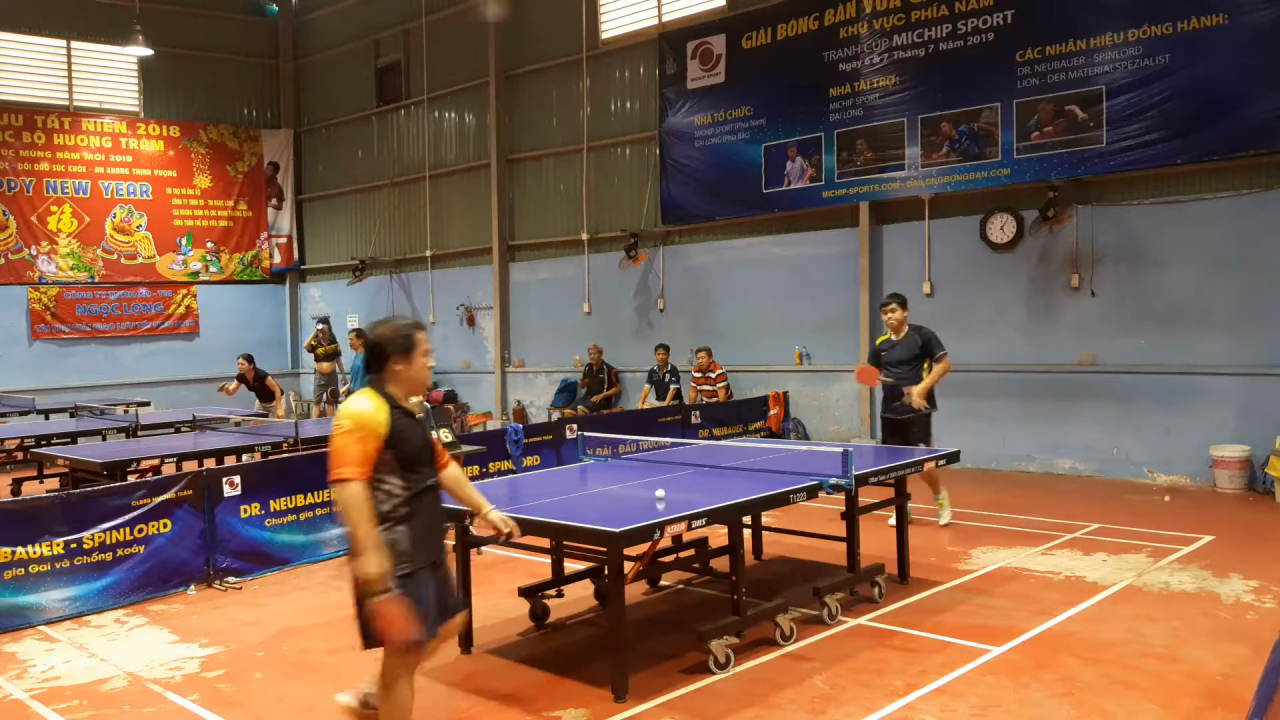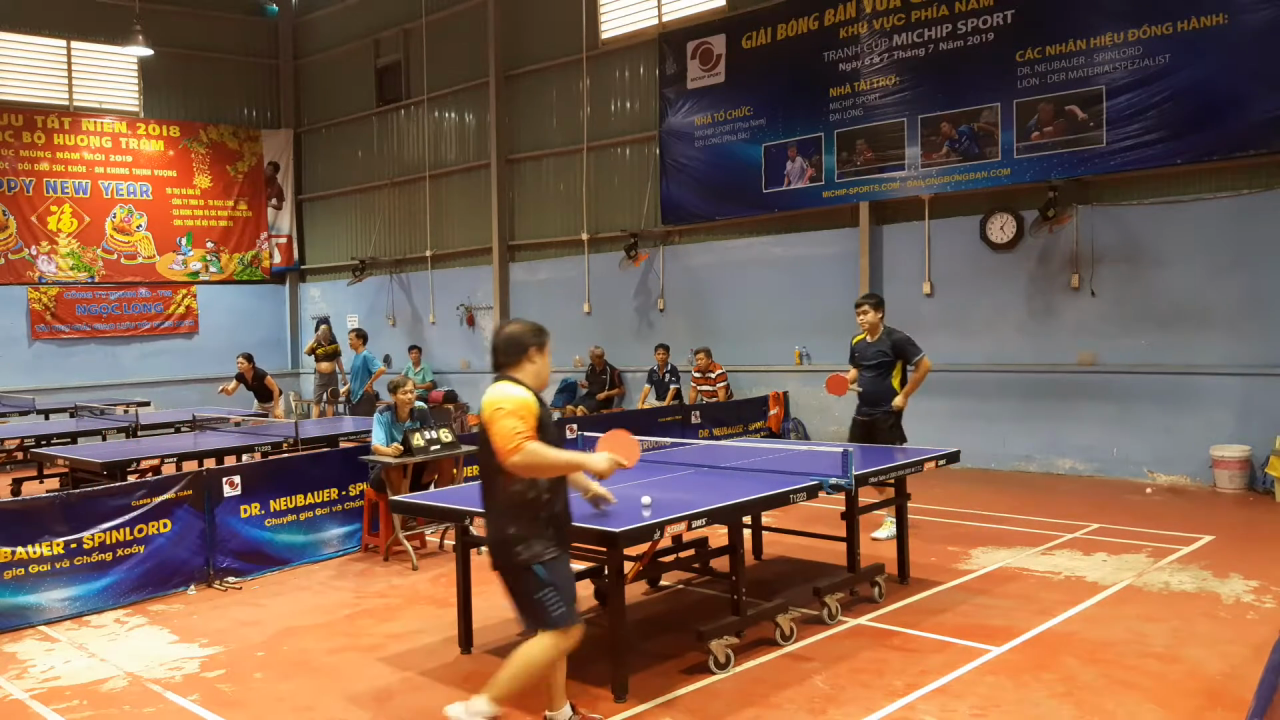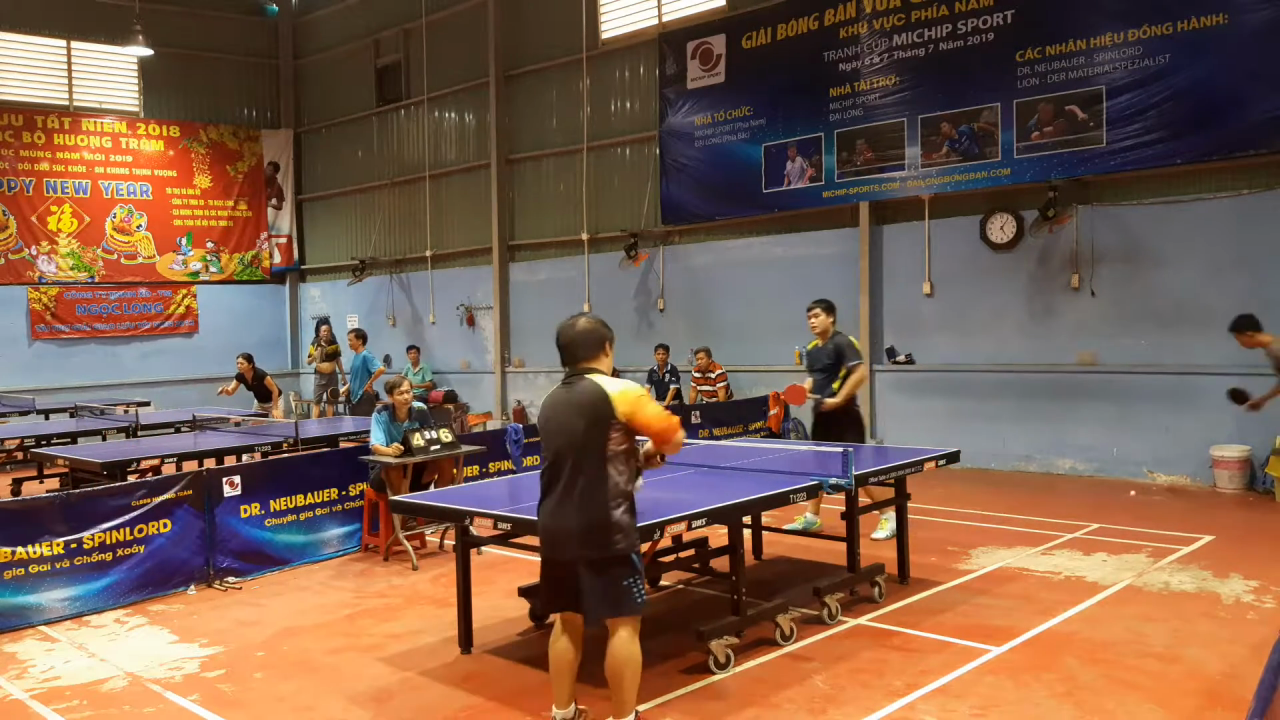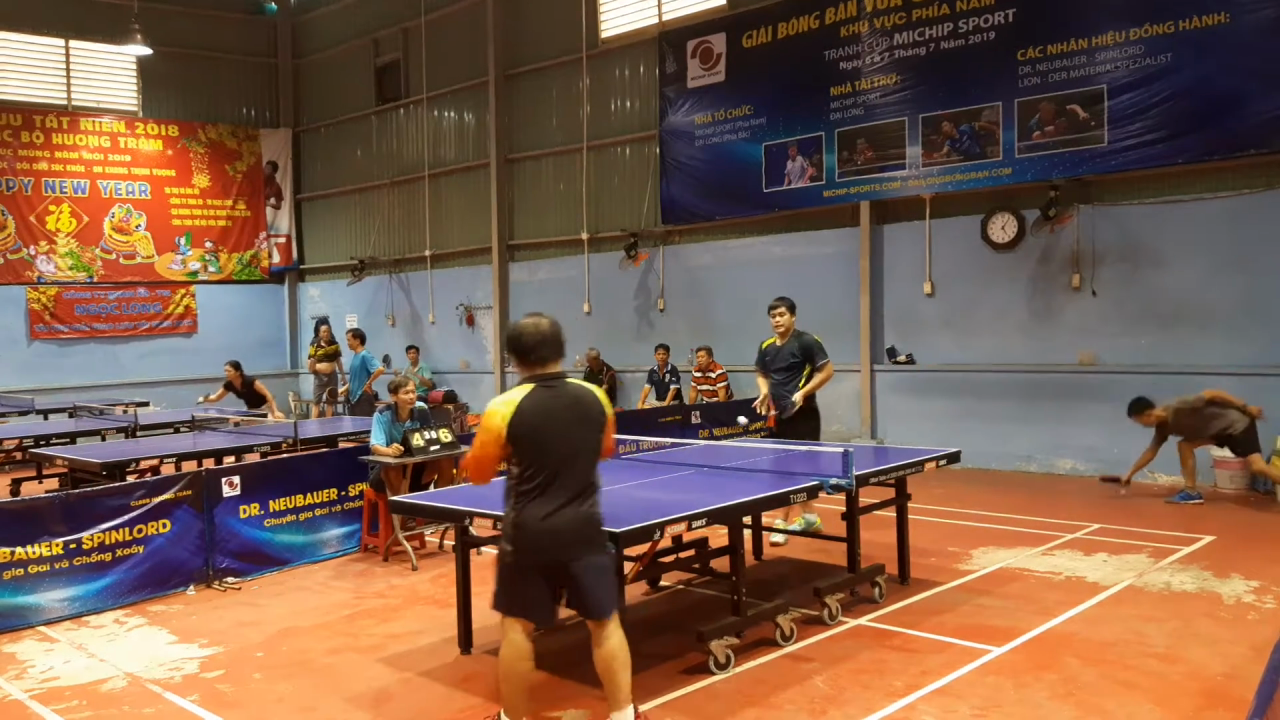
dt=0.5s
person 1, frame 1
left shoulder: (409, 410)
right shoulder: (363, 412)
left elbow: (441, 466)
right elbow: (348, 485)
left wrist: (485, 509)
right wrist: (368, 553)
left hip: (424, 549)
right hip: (392, 557)
left knee: (448, 624)
right knee: (406, 652)
person 1, frame 2
left shoulder: (518, 399)
right shoulder: (509, 397)
right elbow: (520, 455)
left wrist: (584, 484)
right wrist: (586, 462)
left hip: (532, 536)
right hip: (525, 541)
left knee: (552, 628)
right knee: (562, 632)
person 1, frame 3
left shoulder: (552, 401)
right shoulder: (619, 391)
right elbow: (673, 438)
right wrist: (651, 450)
left hip: (557, 529)
right hip: (605, 531)
left knee: (568, 620)
right knee: (624, 624)
person 1, frame 4
left shoulder: (503, 409)
right shoulder: (593, 399)
left elbow: (475, 472)
left wrist: (494, 451)
left hip: (527, 535)
right hip: (583, 531)
left knee: (518, 627)
right knee: (605, 624)
person 2, frame 1
left shoulder: (922, 335)
right shoulder: (880, 344)
left elbow: (944, 363)
left wrist: (923, 387)
left hip: (917, 409)
right hip: (890, 411)
left ankle: (940, 497)
person 2, frame 2
left shoulder: (897, 339)
right shoulder: (857, 343)
left elbow: (924, 365)
left wrist: (904, 396)
right wrist: (846, 380)
left hip: (887, 412)
right hip: (863, 412)
left ankle: (894, 520)
person 2, frame 3
left shoulder: (842, 343)
right shoulder: (812, 349)
left elbow: (860, 373)
left wrist: (839, 400)
right wrist: (805, 389)
left hip: (845, 417)
right hip: (823, 416)
left ankle: (889, 516)
right ankle: (812, 517)
person 2, frame 4
left shoulder: (806, 341)
right shoulder: (766, 347)
left elbow: (827, 371)
right elbow: (762, 375)
left wrist: (803, 393)
right wrist: (764, 393)
left hip: (803, 414)
right hip: (781, 415)
left ankle: (783, 523)
right ankle: (810, 517)
